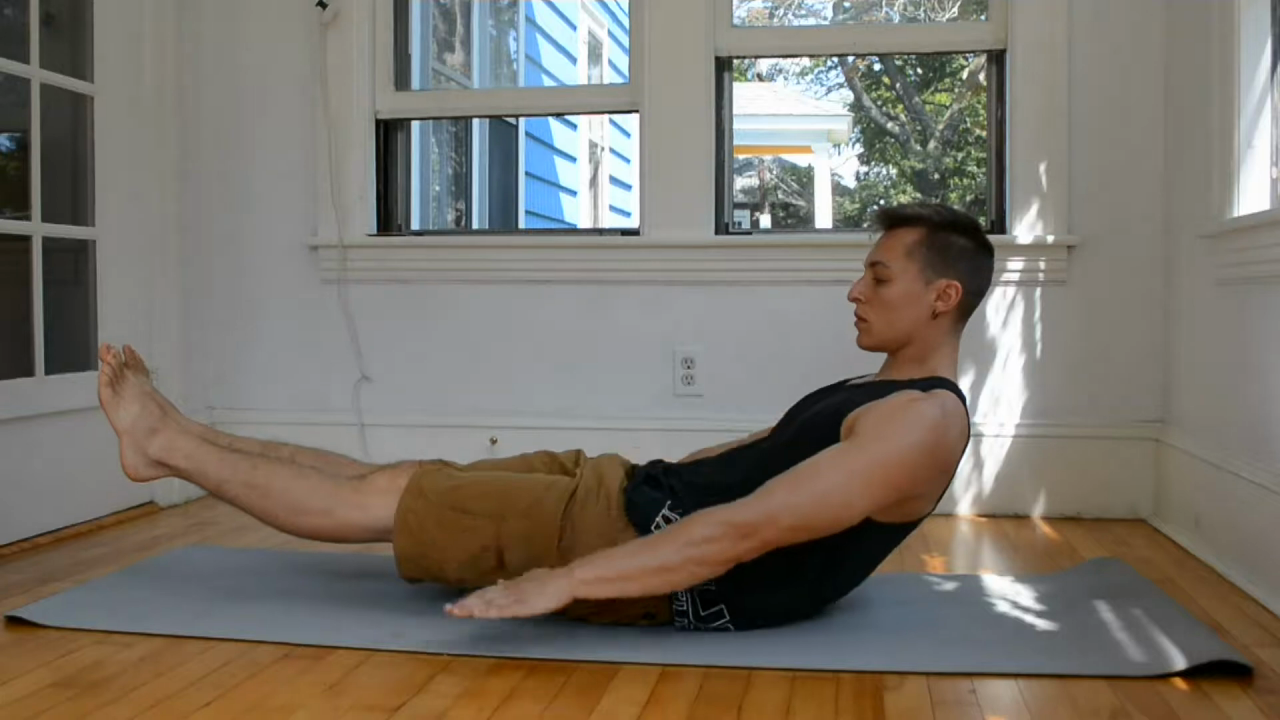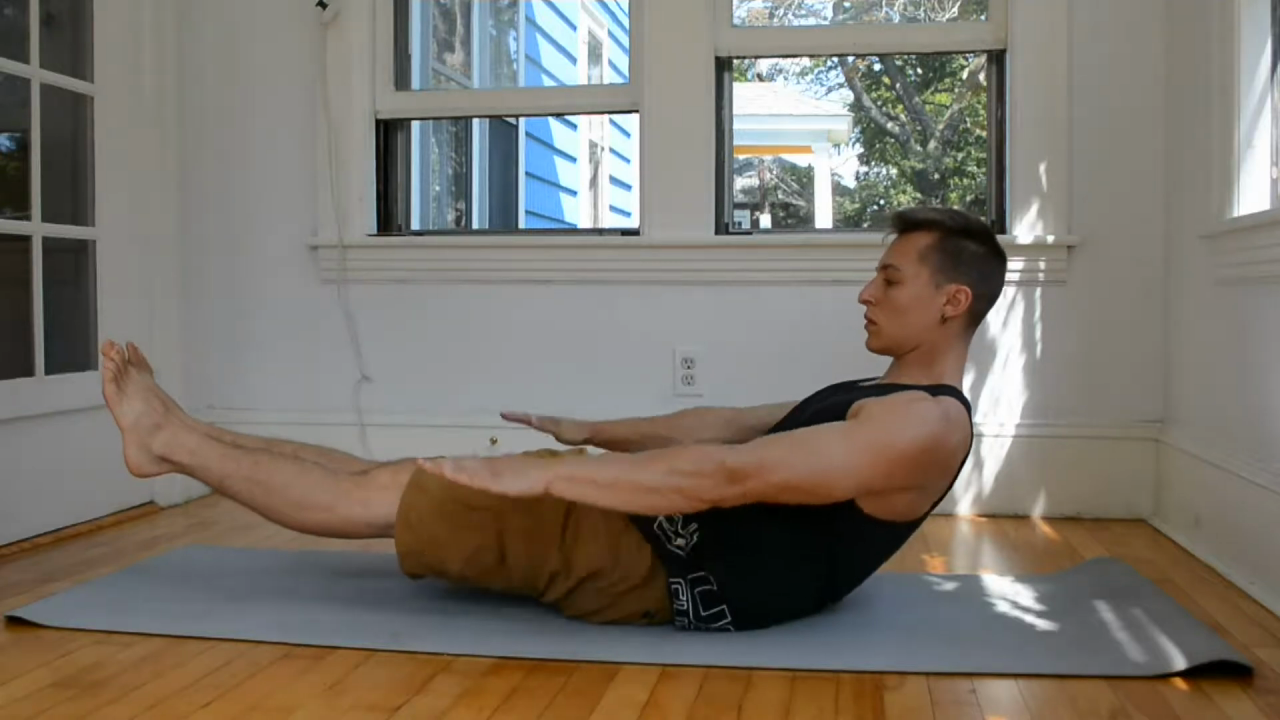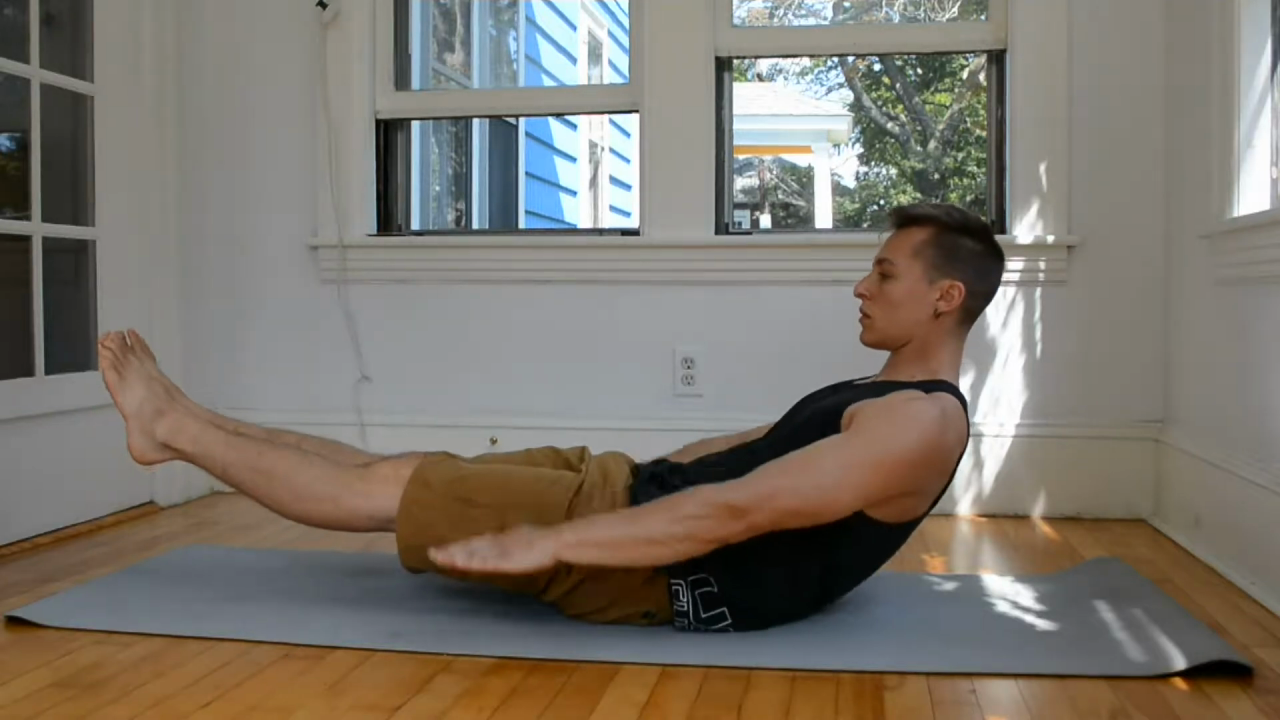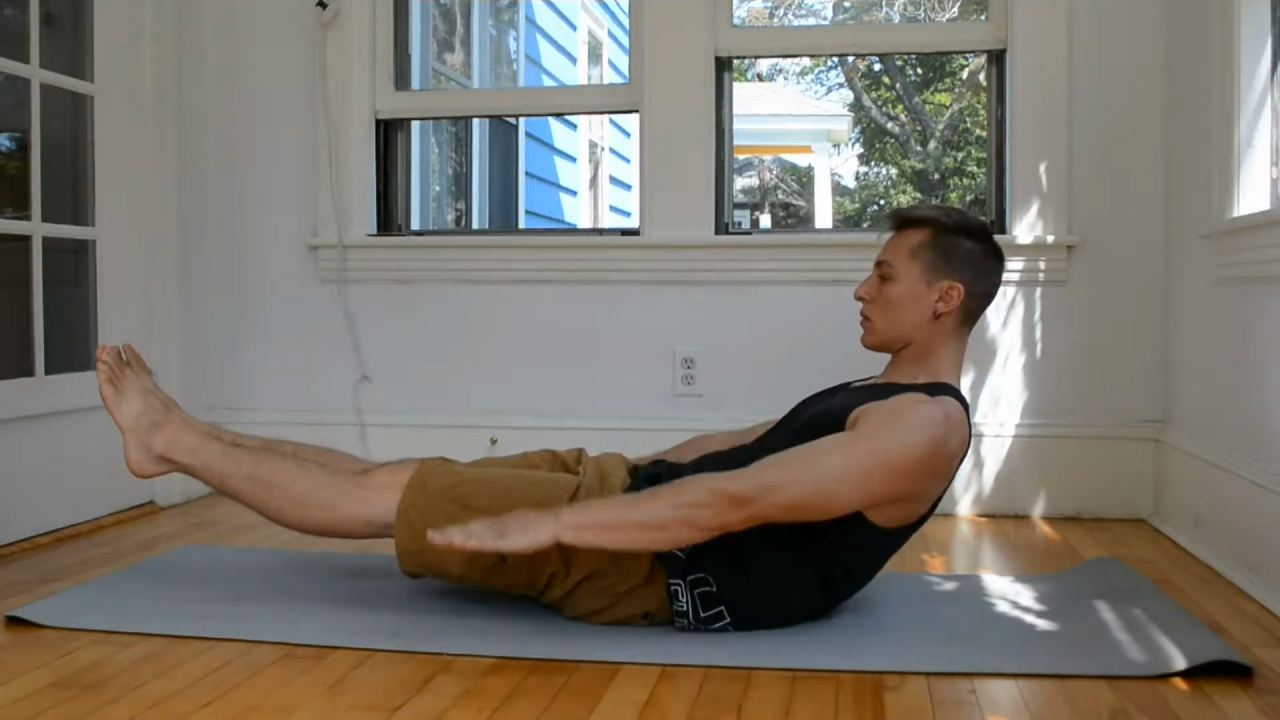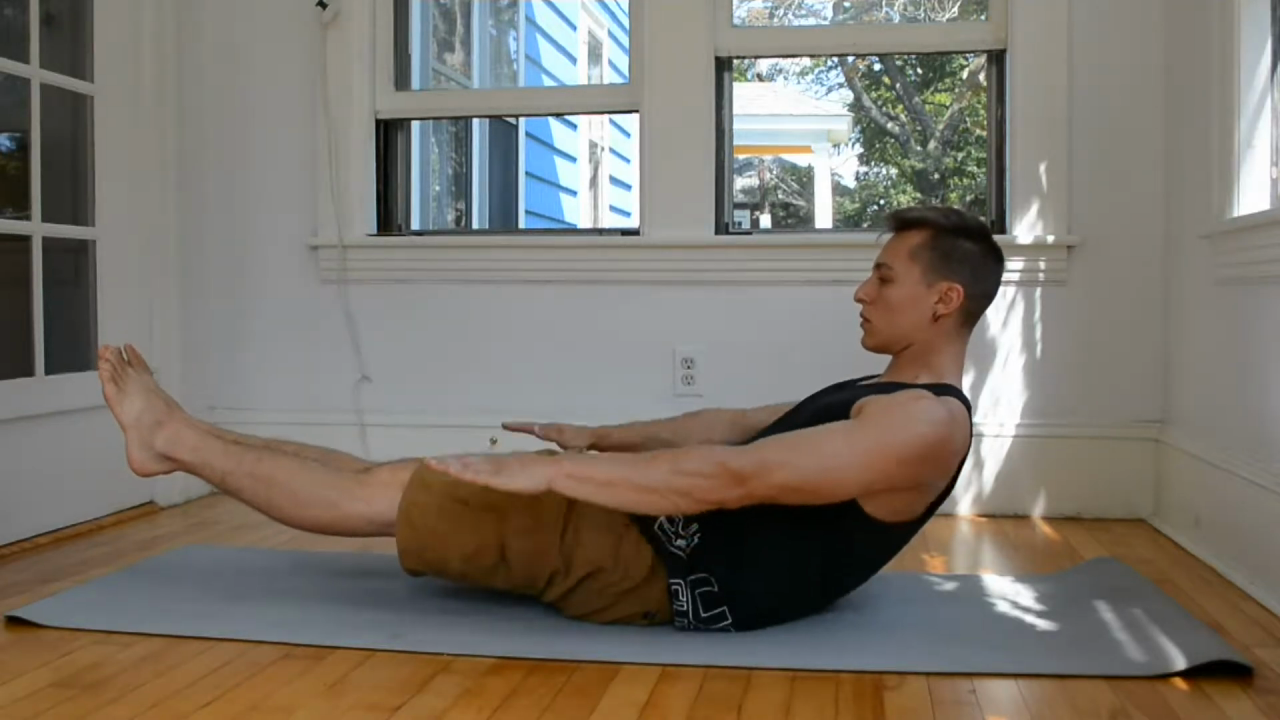
dt=0.5s
person 1, frame 1
left shoulder: (923, 426)
right shoulder: (881, 397)
left elbow: (746, 529)
left wrist: (564, 578)
right wrist: (628, 473)
left hip: (648, 550)
right hip: (637, 494)
left knee: (378, 501)
right knee: (397, 484)
left ankle: (168, 442)
right ankle: (177, 440)
person 1, frame 2
left shoulder: (924, 428)
right shoulder: (890, 400)
left elbow: (731, 474)
right elbow: (731, 427)
left wrist: (540, 476)
right wrist: (595, 431)
left hip: (657, 558)
right hip: (645, 508)
left knee: (374, 495)
right knee: (396, 481)
left ankle: (169, 436)
right ankle: (176, 438)
person 1, frame 3
left shoulder: (919, 427)
right shoulder: (888, 399)
left elbow: (736, 513)
left wrist: (547, 539)
right wrist: (574, 468)
left hip: (658, 559)
right hip: (640, 497)
left knee: (385, 490)
right knee: (395, 476)
left ankle: (174, 424)
right ankle: (179, 426)
person 1, frame 4
left shoulder: (921, 432)
right shoulder: (890, 399)
left elbow: (732, 501)
left wrist: (543, 523)
right wrist: (600, 466)
left hip: (653, 561)
right hip: (638, 502)
left knee: (381, 497)
right knee: (397, 481)
left ankle: (172, 437)
right ankle: (178, 439)
person 1, frame 5
left shoulder: (922, 428)
right shoulder: (892, 398)
left elbow: (729, 477)
right elbow: (731, 428)
left wrist: (550, 475)
right wrist: (594, 438)
left hip: (655, 559)
right hip: (651, 515)
left knee: (384, 496)
right knee: (396, 483)
left ankle: (173, 436)
right ankle: (181, 441)
